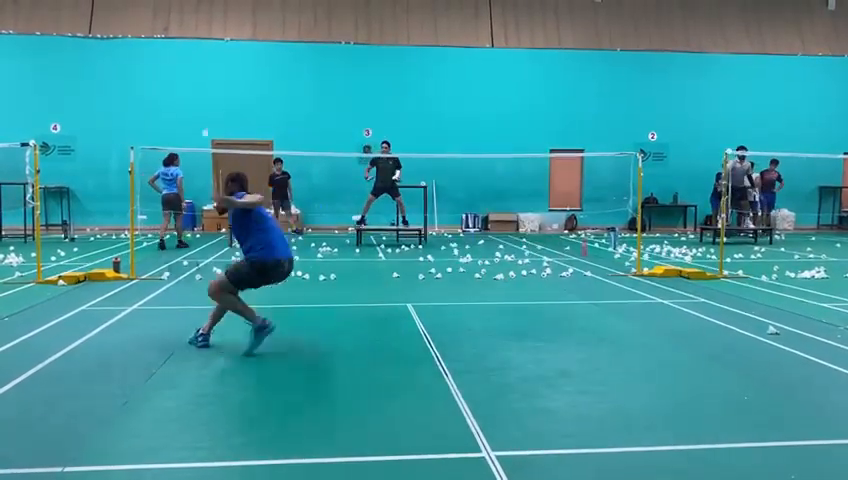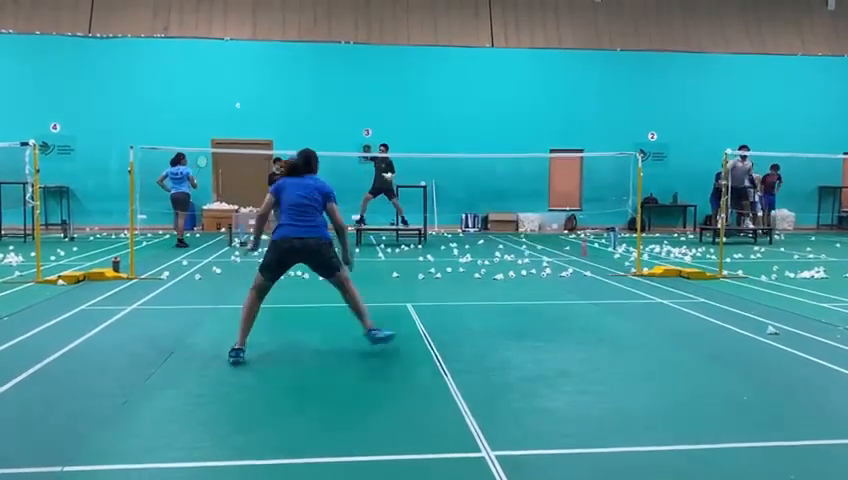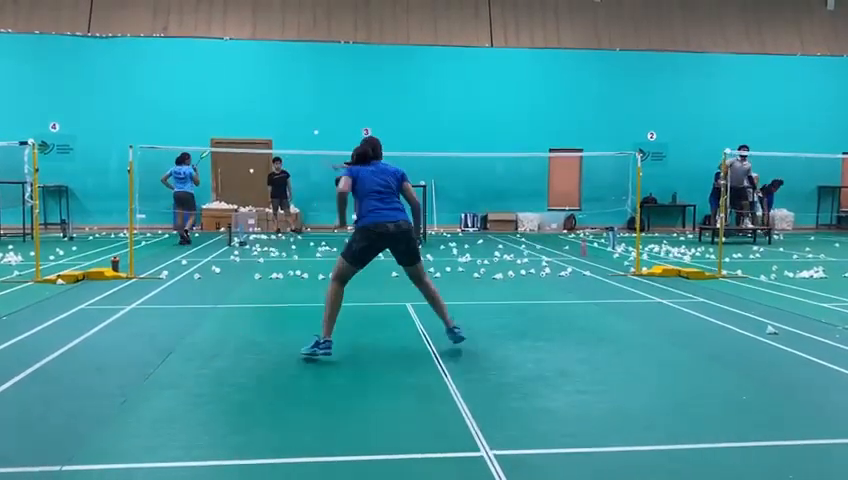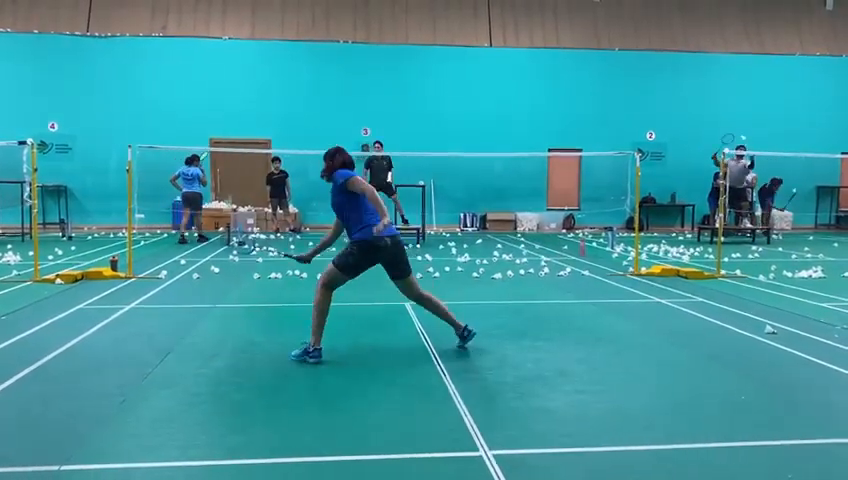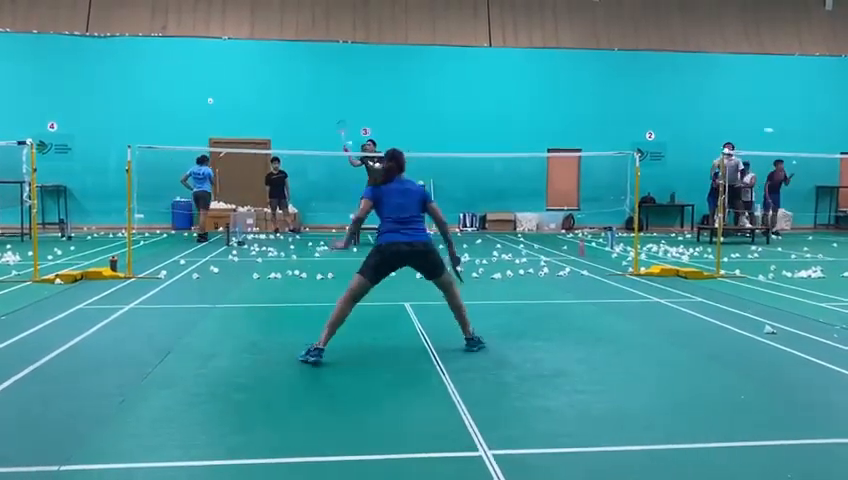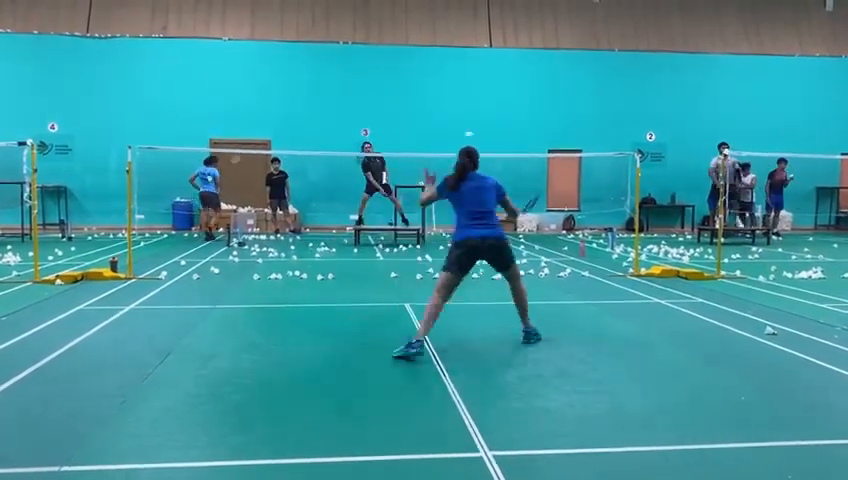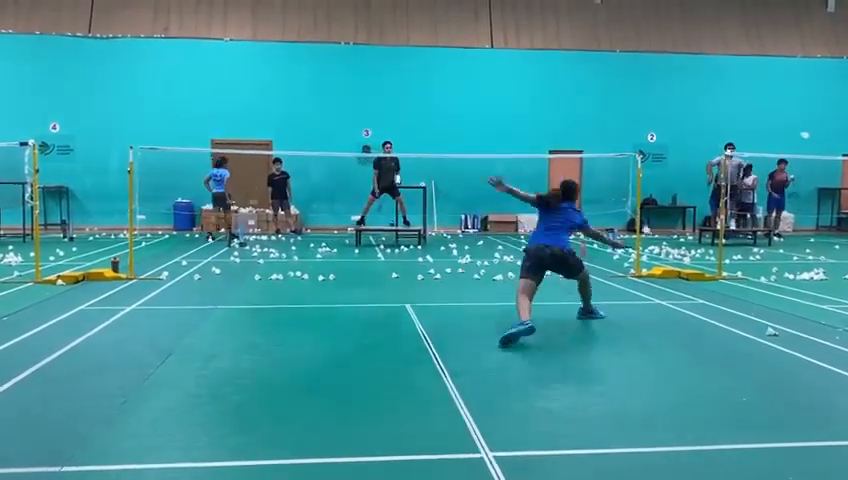
dt=0.4s
person 1, frame 1
left shoulder: (240, 198)
left elbow: (258, 199)
left wrist: (234, 202)
left hip: (266, 263)
right hip: (283, 263)
left knee: (215, 289)
right knee: (227, 287)
left ankle: (258, 323)
right ankle: (206, 332)
person 1, frame 2
left shoulder: (281, 184)
right shoulder: (323, 186)
left elbow: (262, 214)
right elbow: (339, 224)
left wrist: (255, 241)
right wrist: (346, 254)
left hip: (283, 243)
right hip: (317, 243)
left knee: (257, 291)
right knee: (346, 286)
left ankle: (239, 347)
right ankle: (371, 331)
person 1, frame 3
left shoulder: (352, 171)
right shoulder: (395, 170)
left elbow: (342, 191)
right elbow: (415, 203)
left wrist: (342, 220)
right wrist: (416, 232)
left hip: (371, 229)
right hip: (401, 227)
left knee: (337, 280)
right knee: (421, 281)
left ankle: (324, 341)
right ankle: (451, 327)
person 1, frame 4
left shoulder: (342, 175)
right shoulder: (342, 186)
left elbow: (368, 189)
right elbow: (336, 231)
left wrist: (384, 217)
right wrist: (312, 254)
left hip: (368, 244)
right hip: (391, 242)
left knee: (325, 284)
right knee: (415, 293)
left ankle: (314, 348)
right ankle: (461, 329)
person 1, frame 5
left shoulder: (376, 188)
right shoulder: (419, 189)
left elbow: (359, 217)
right elbow: (441, 222)
left wrist: (347, 242)
right wrist: (452, 250)
left hip: (389, 247)
right hip: (421, 246)
left knee: (350, 296)
right knee: (449, 288)
left ankle: (319, 348)
right ankle: (470, 337)
person 1, frame 6
left shoulder: (450, 183)
right shoulder: (492, 183)
left elbow: (423, 201)
right elbow: (513, 213)
left wrist: (429, 185)
right wrist: (511, 214)
left hip: (465, 243)
right hip: (494, 241)
left knee: (440, 293)
right knee: (515, 280)
left ankle: (418, 341)
right ankle: (528, 330)
person 1, frame 7
left shoulder: (547, 203)
right shoulder: (577, 215)
left elbow: (526, 197)
right elbow: (595, 234)
right wrist: (613, 243)
left hip: (535, 251)
right hip: (560, 252)
left knee: (523, 295)
right knee: (583, 276)
left ankle: (525, 322)
right ankle: (587, 309)
